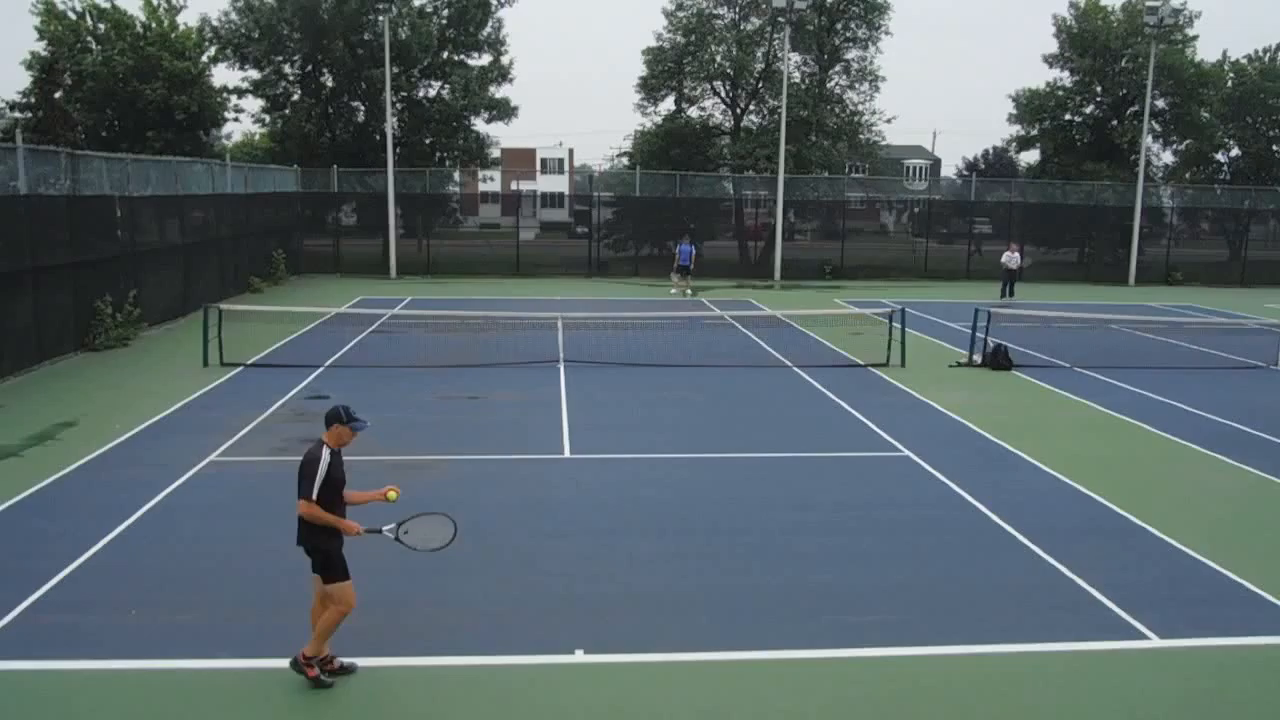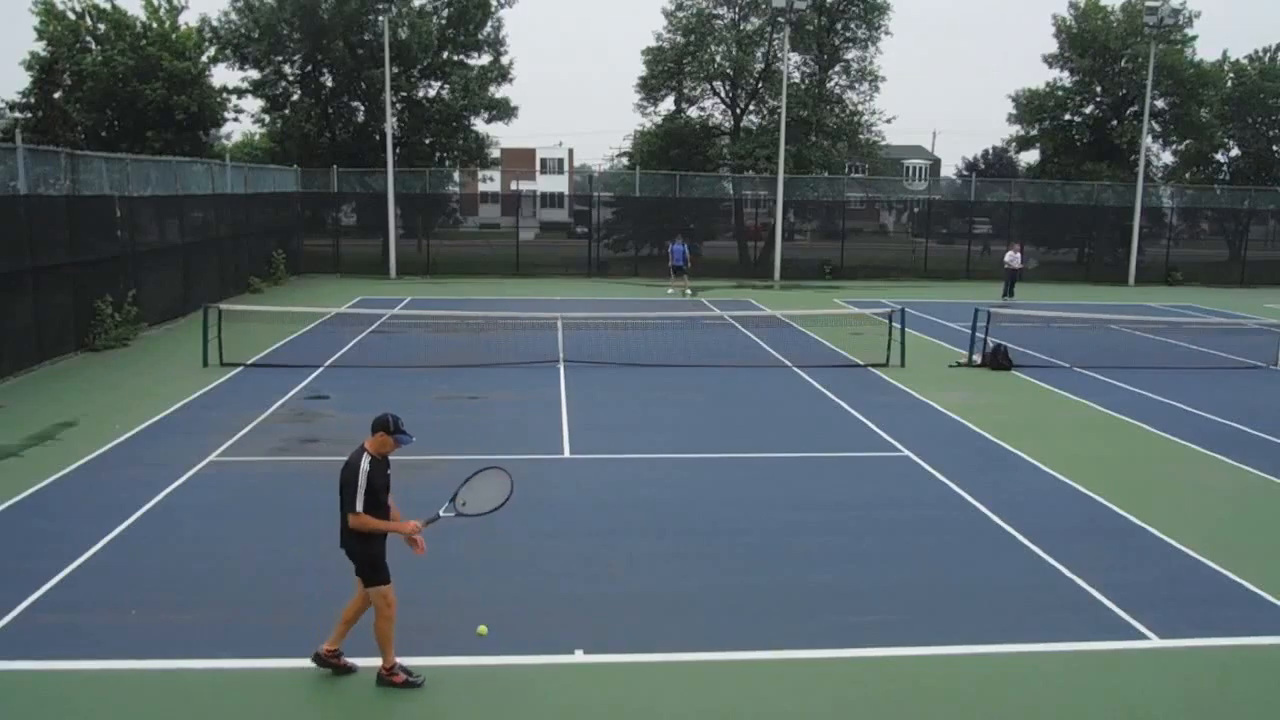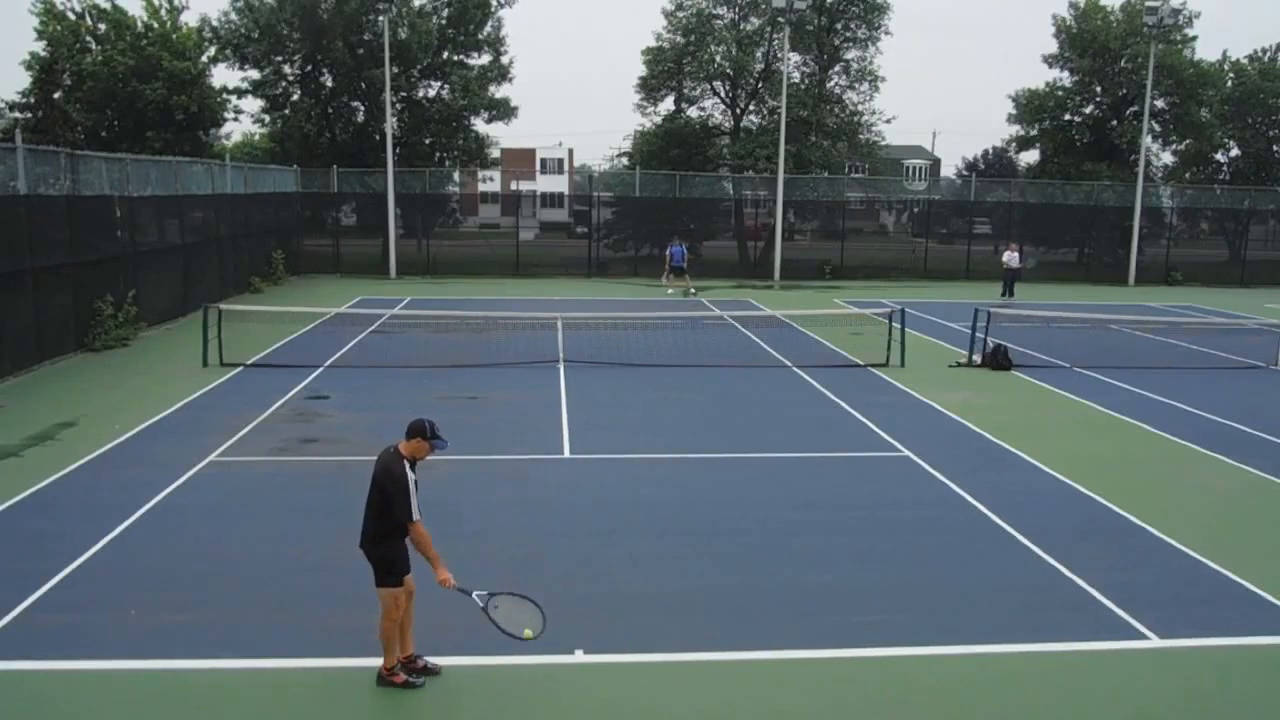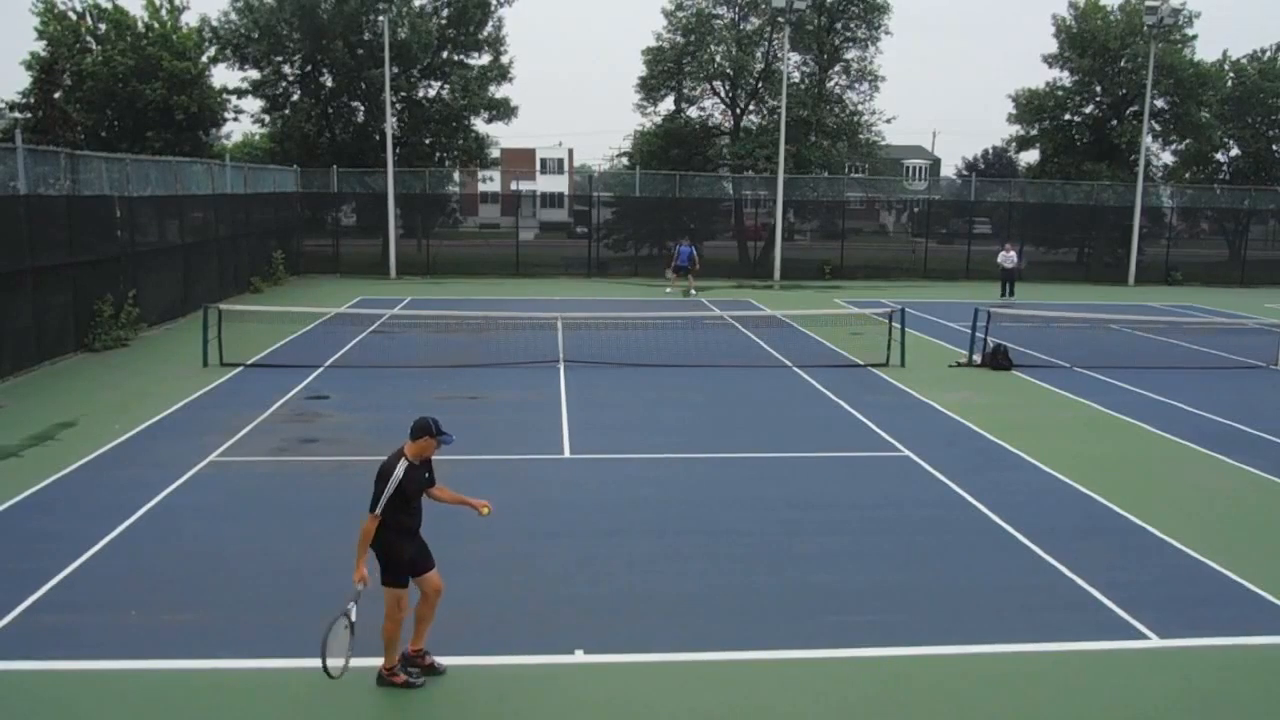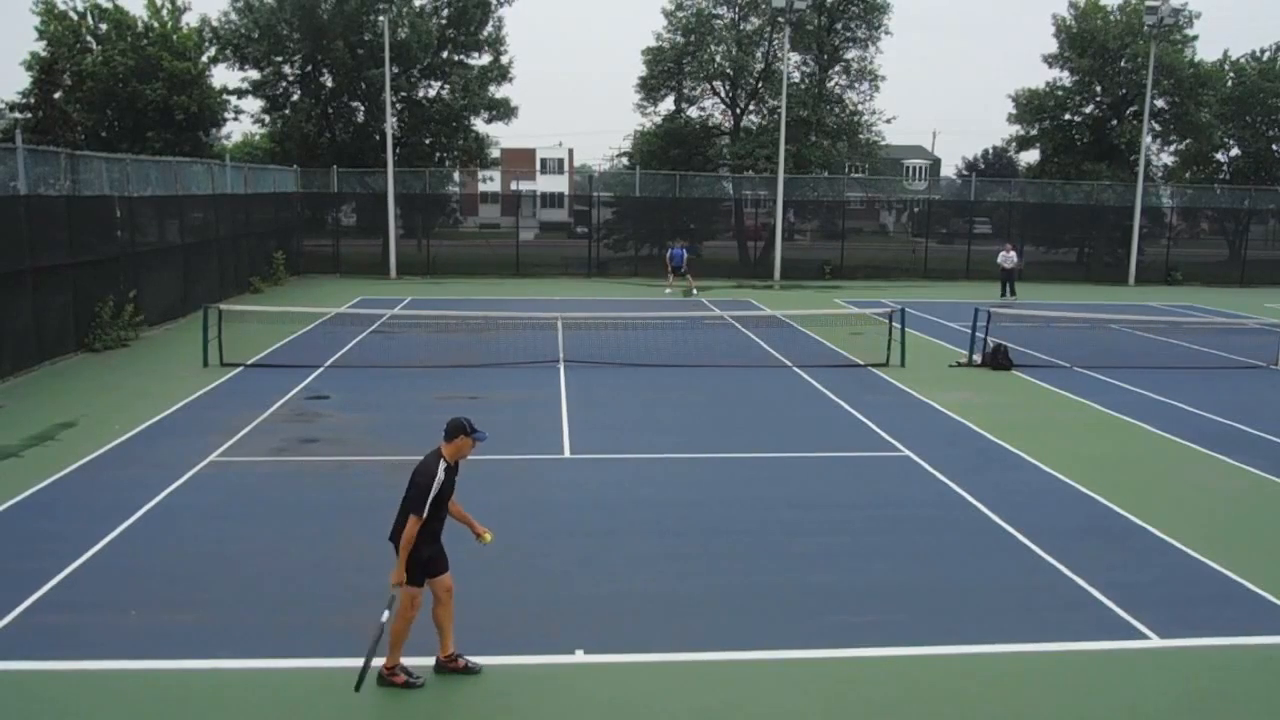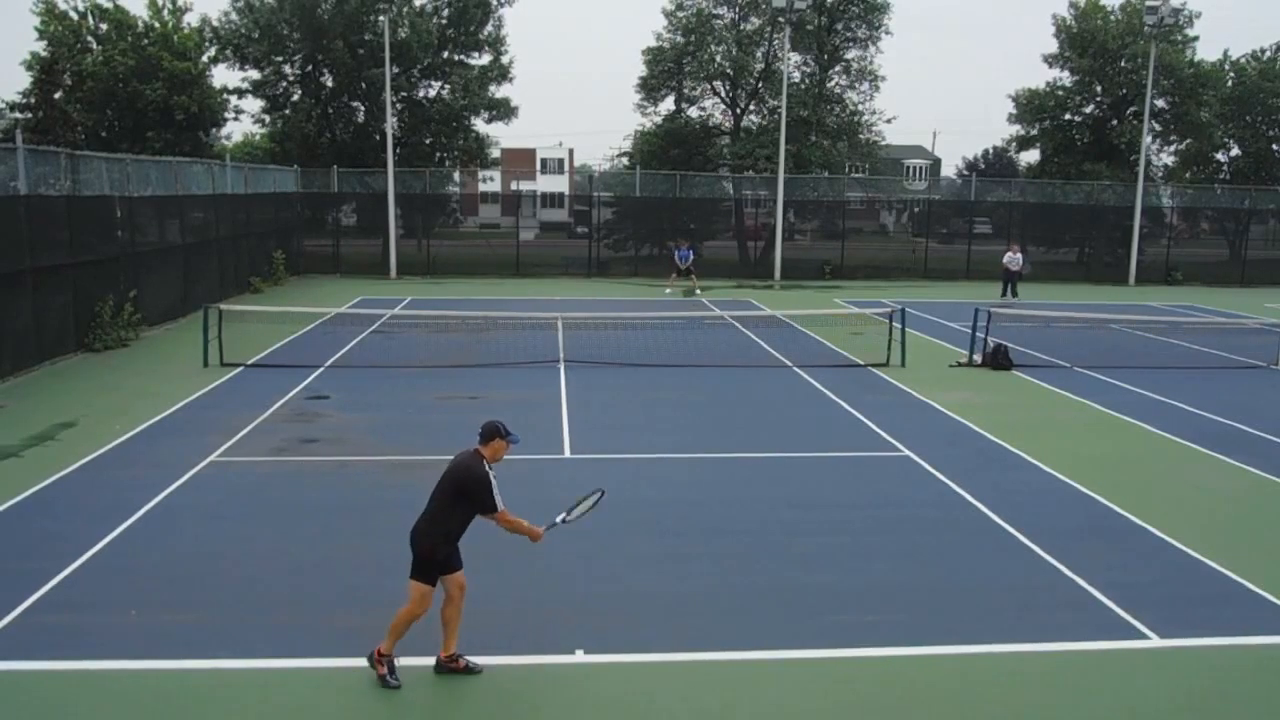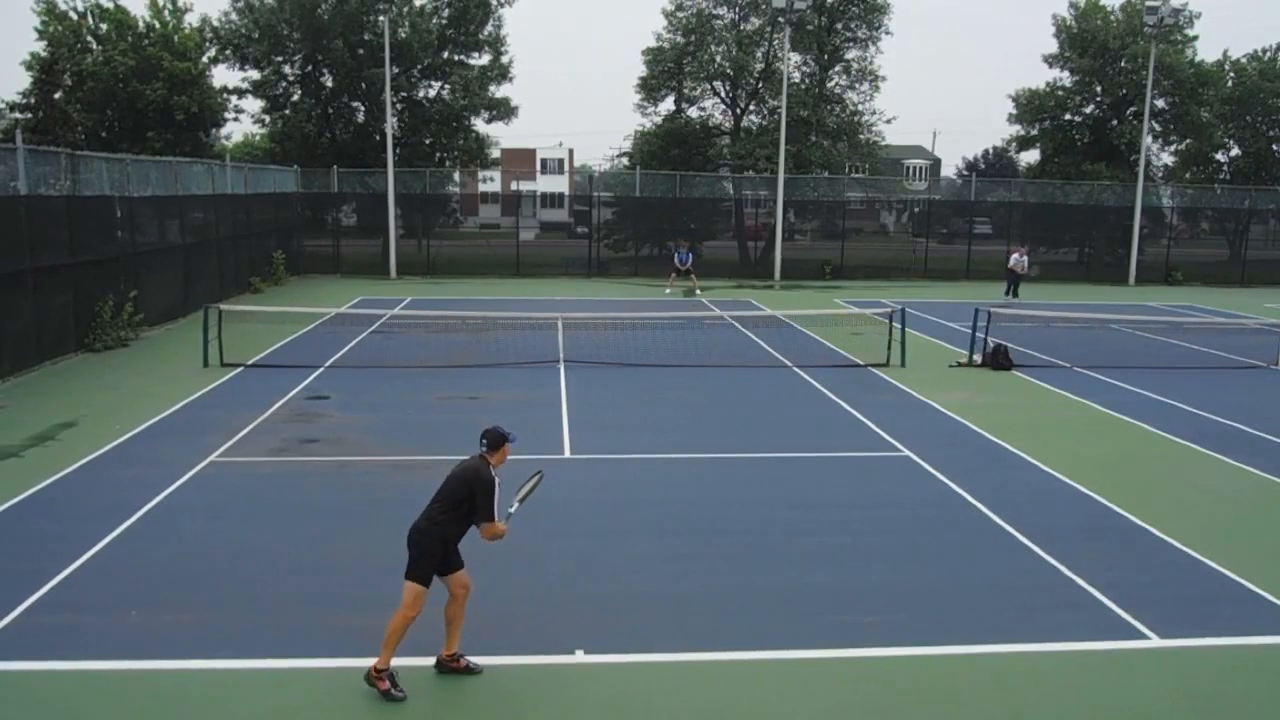
dt=0.5s
person 1, frame 1
left shoulder: (333, 454)
right shoulder: (318, 459)
right elbow: (305, 508)
left wrist: (377, 495)
right wrist: (343, 524)
left hip: (325, 539)
right hip: (322, 540)
left knee: (325, 597)
right knee: (344, 603)
left ankle: (322, 657)
right ankle: (307, 657)
person 1, frame 2
left shoulder: (381, 459)
right shoulder: (359, 468)
right elbow: (355, 519)
left wrist: (407, 532)
right wrist: (398, 527)
left hip: (372, 542)
right hip: (364, 543)
left knee: (366, 597)
right knee: (386, 605)
left ankle: (329, 651)
right ankle: (388, 669)
person 1, frame 3
left shoulder: (392, 453)
right shoulder: (402, 475)
right elbow: (415, 528)
right wrist: (439, 567)
left hip: (389, 539)
right hip: (382, 545)
left knee: (407, 595)
right knee: (394, 609)
left ankle: (407, 657)
right ankle: (389, 670)
person 1, frame 4
left shoulder: (422, 461)
right shoulder: (394, 472)
left elbow: (432, 489)
right elbow: (372, 519)
left wrist: (469, 502)
right wrist: (360, 563)
left hip: (412, 538)
right hip: (391, 545)
left knee: (434, 588)
right knee: (397, 609)
left ankle: (415, 652)
right ankle: (389, 670)
person 1, frame 5
left shoulder: (449, 462)
right shoulder: (434, 474)
right elbow: (413, 523)
left wrist: (474, 525)
right wrist: (400, 566)
left hip: (430, 540)
right hip: (414, 543)
left knee: (444, 590)
right knee: (409, 607)
left ankle: (447, 657)
right ankle: (389, 669)
person 1, frame 6
left shoulder: (470, 459)
right shoulder: (480, 473)
left elbow: (486, 509)
right elbow: (502, 519)
left wrist: (515, 522)
right wrist: (530, 532)
left hip: (443, 538)
right hip: (429, 541)
left knee: (456, 589)
right knee: (418, 605)
left ankle: (447, 657)
right ankle: (382, 654)
person 1, frame 7
left shoulder: (473, 465)
right shoulder: (487, 478)
right elbow: (488, 533)
left wrist: (491, 524)
right wrist: (501, 530)
left hip: (440, 539)
right hip: (427, 540)
left knee: (461, 589)
right knee: (411, 608)
left ankle: (449, 656)
right ankle: (380, 671)
